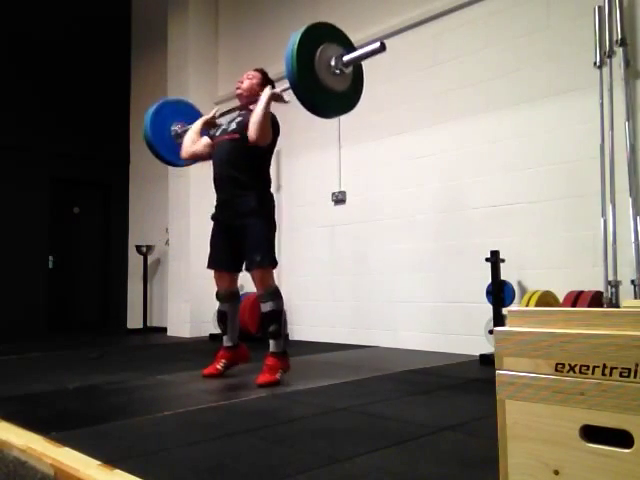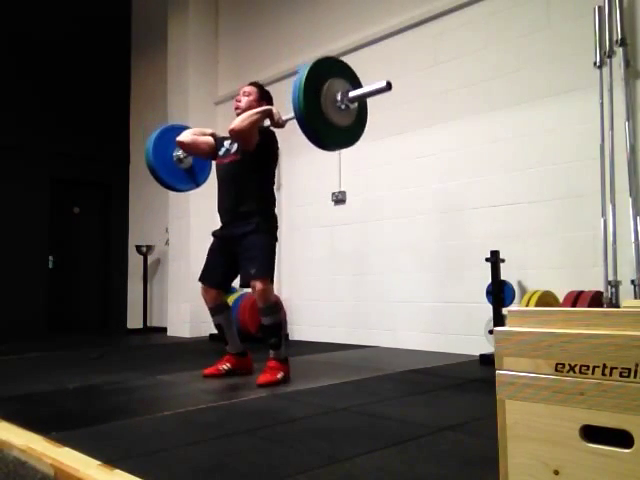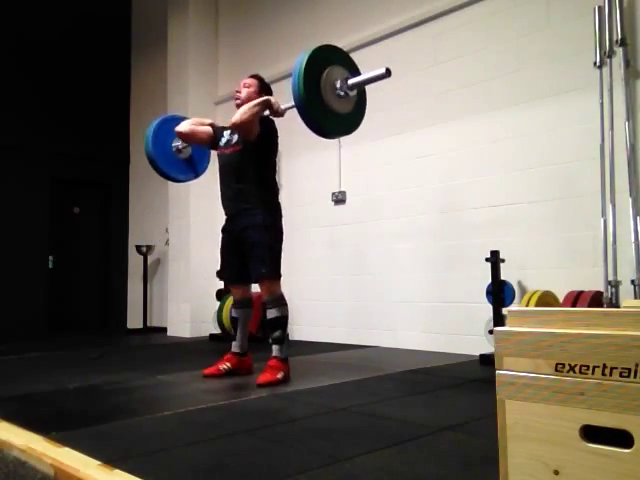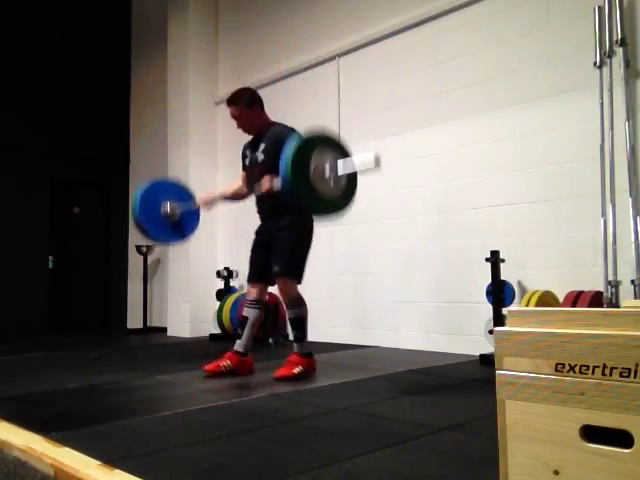
dt=0.4s
person 1, frame 1
left shoulder: (264, 118)
right shoulder: (221, 125)
left elbow: (256, 138)
right elbow: (188, 154)
left wrist: (265, 97)
right wrist: (203, 121)
left hip: (254, 208)
right hip: (225, 210)
left knee: (262, 278)
right knee: (224, 282)
left ankle: (277, 356)
right ankle: (231, 348)
person 1, frame 2
left shoulder: (263, 138)
right shoulder: (224, 143)
left elbow: (237, 128)
right elbow: (183, 140)
left wrist: (267, 113)
right wrist: (210, 133)
left hip: (256, 227)
right hip: (228, 229)
left knee: (261, 289)
right knee: (211, 293)
left ankle: (278, 361)
right ankle: (237, 355)
person 1, frame 3
left shoulder: (263, 126)
right shoulder: (223, 133)
left elbow: (239, 120)
right elbow: (182, 130)
left wrist: (265, 104)
right wrist: (209, 124)
left hip: (261, 218)
right hip: (233, 221)
left knee: (268, 287)
right knee: (238, 290)
left ankle: (279, 360)
right ankle: (239, 355)
person 1, frame 4
left shoulder: (282, 135)
right shoulder: (249, 148)
right elbow: (245, 187)
left wrist: (279, 183)
right wrist: (218, 195)
left hip: (293, 222)
right hip: (268, 225)
left knee: (284, 283)
right knee: (254, 289)
left ankle: (302, 355)
right ankle: (239, 355)
